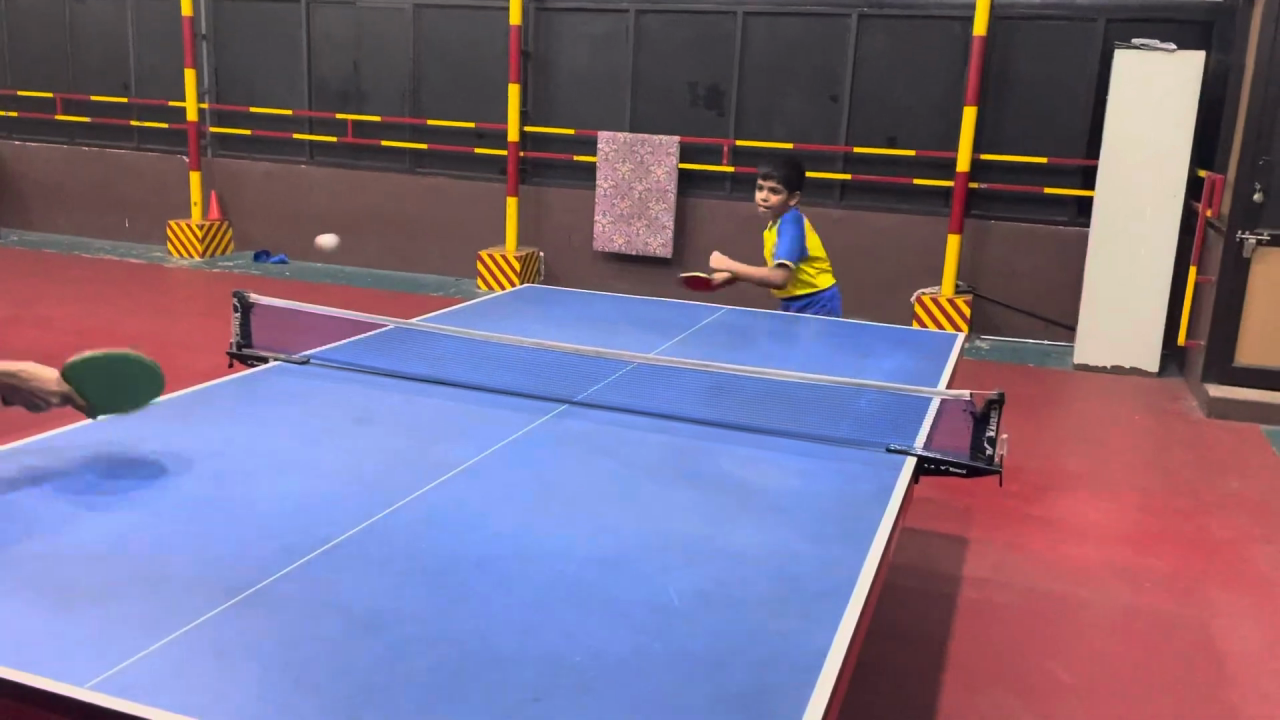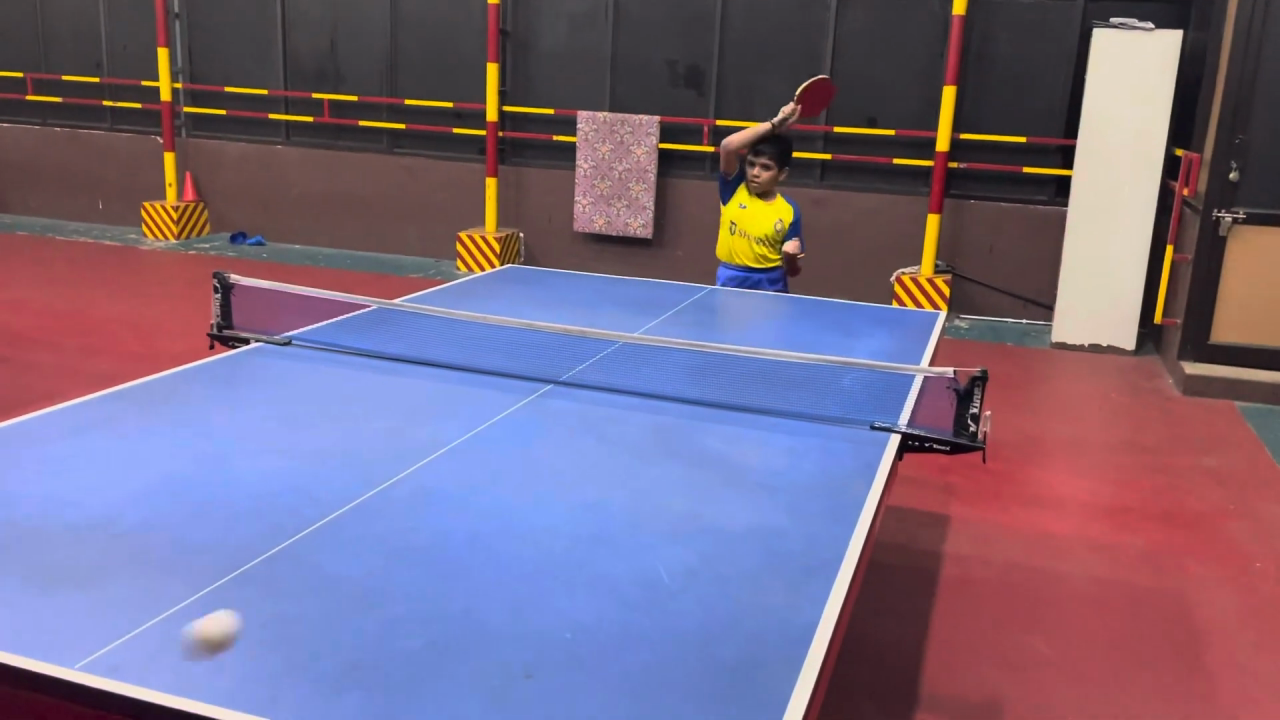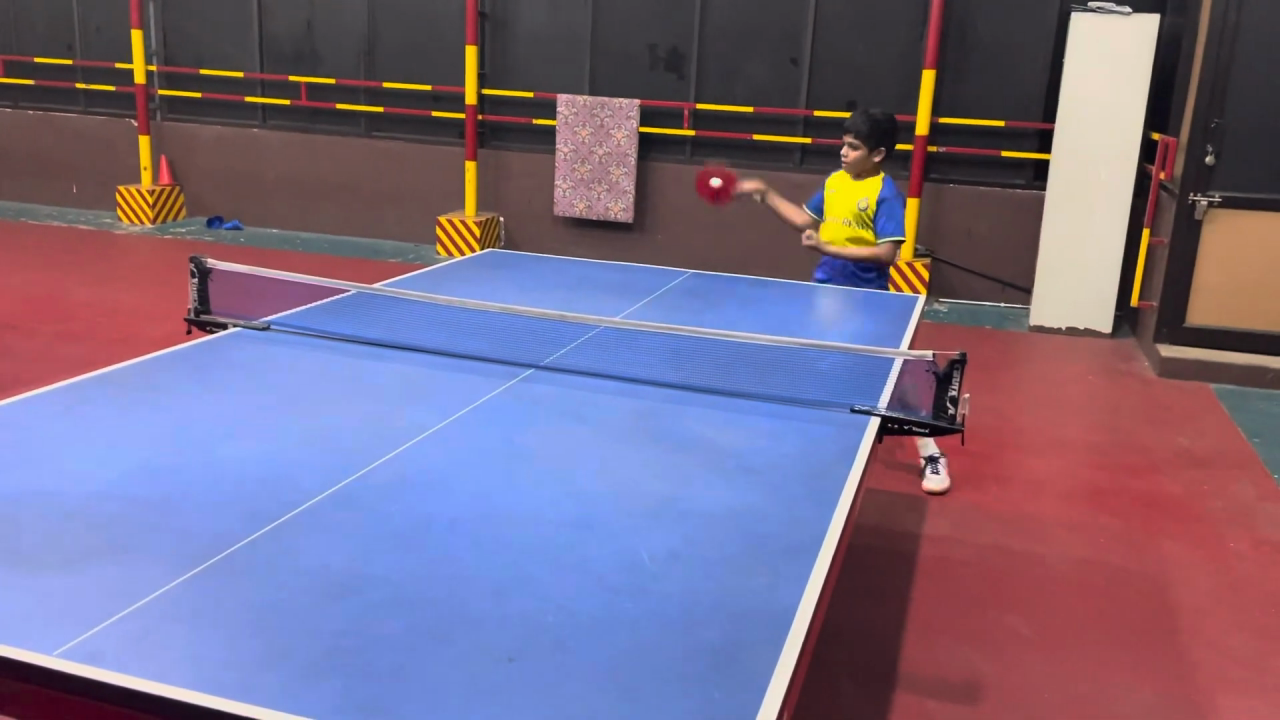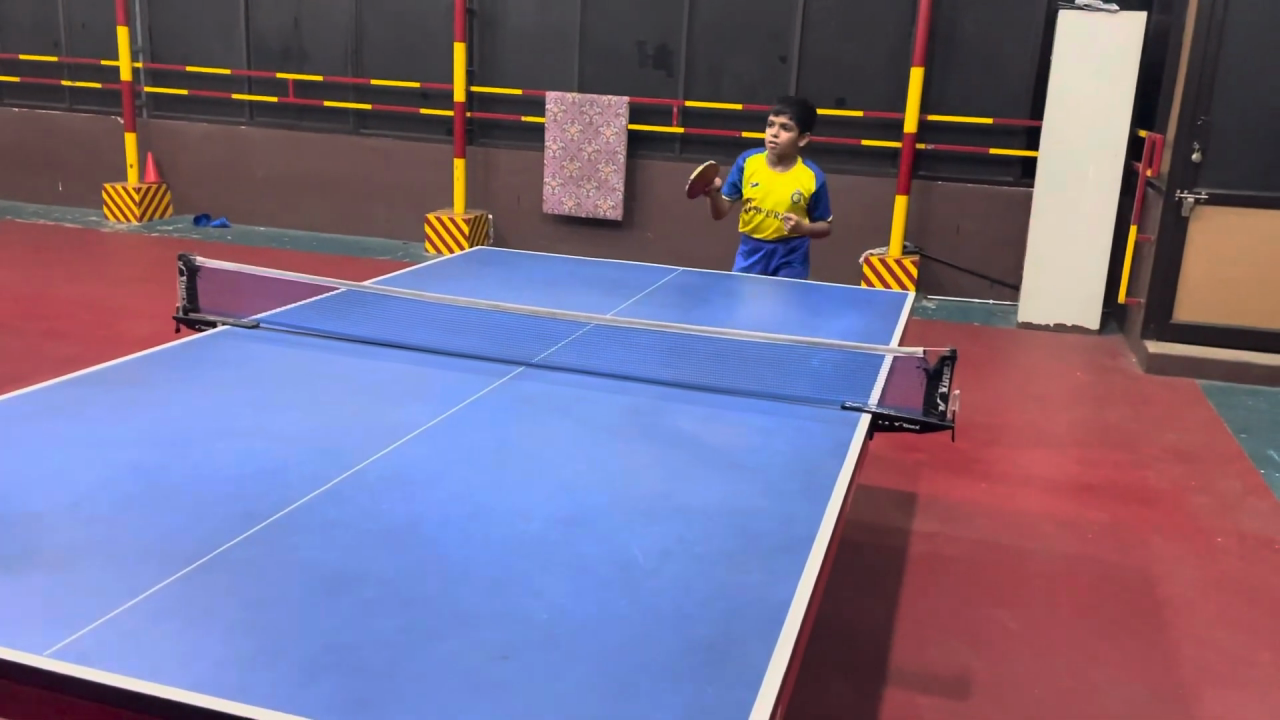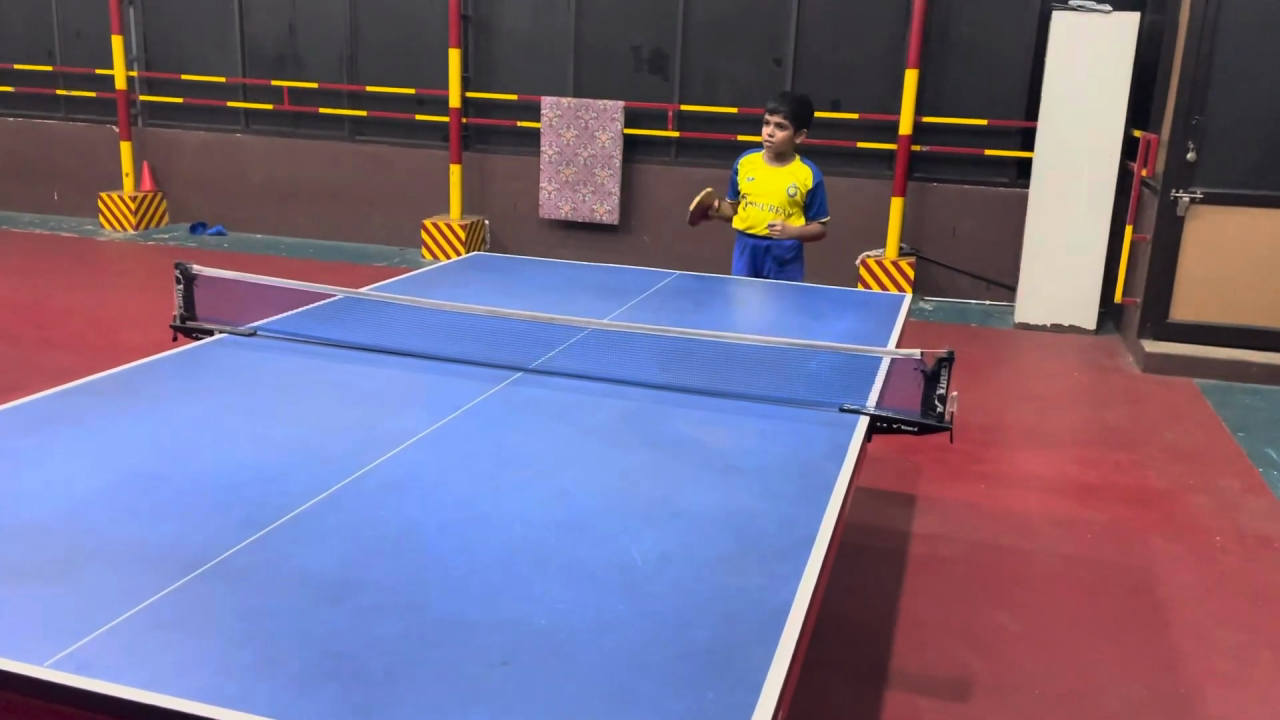
dt=1s
person 1, frame 1
left shoulder: (791, 221)
right shoulder: (773, 225)
left elbow: (779, 279)
left wrist: (728, 265)
right wrist: (732, 275)
left hip: (816, 310)
right hip: (794, 309)
person 1, frame 2
left shoulder: (789, 212)
right shoulder: (734, 188)
left elbow: (792, 270)
right elbow: (727, 146)
left wrist: (790, 257)
right wrist: (775, 123)
left hip: (769, 290)
right hip: (729, 286)
person 1, frame 3
left shoulder: (886, 193)
right shoulder: (834, 181)
left elbow: (887, 253)
right elbow: (805, 221)
left wrist: (833, 248)
right wrist: (764, 193)
left hip: (864, 291)
right hip: (827, 288)
person 1, frame 4
left shoulder: (813, 178)
right shoulder: (747, 162)
left elbow: (825, 226)
right elbow: (720, 213)
left wrist: (803, 228)
right wrist: (714, 192)
left hip: (790, 259)
right hip: (751, 254)
person 1, frame 5
left shoulder: (809, 174)
right shoulder: (745, 162)
left elbow: (820, 228)
left wrist: (791, 231)
right wrist: (715, 207)
left hip: (784, 261)
right hip: (745, 255)
